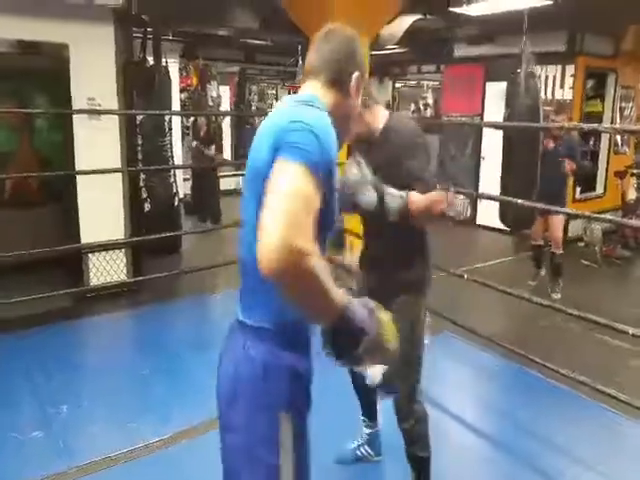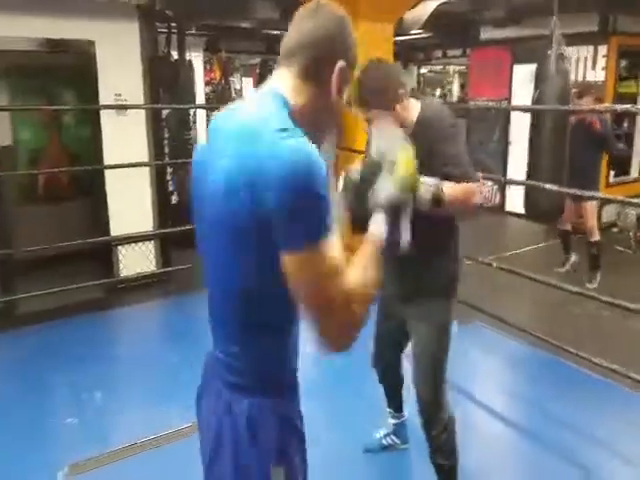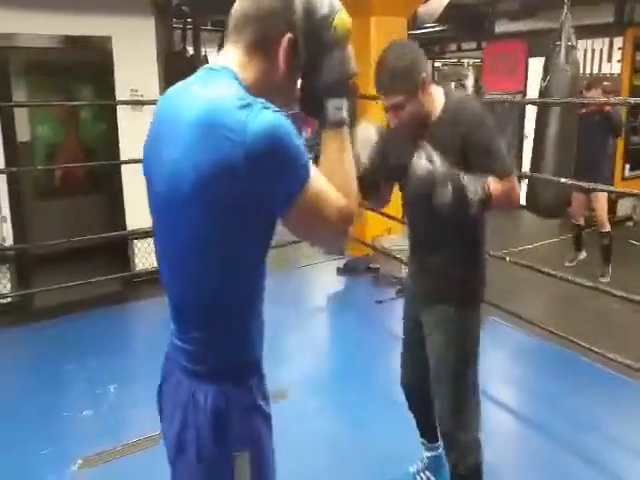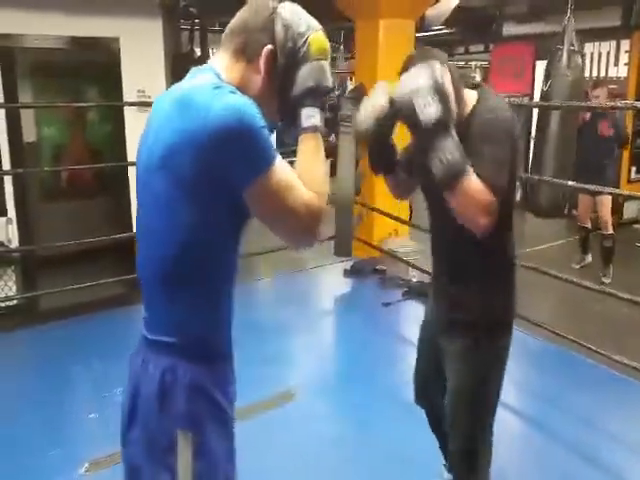
dt=0.4s
person 1, frame 1
left shoulder: (284, 118)
right shoulder: (310, 125)
right elbow: (280, 254)
right wrist: (350, 317)
left hip: (251, 350)
right hip: (268, 362)
person 1, frame 2
left shoulder: (225, 124)
right shoulder: (293, 158)
right elbow: (339, 327)
right wrist: (380, 222)
left hip: (226, 382)
right hip: (256, 404)
person 1, frame 3
left shoulder: (175, 102)
right shoulder: (257, 128)
right elbow: (336, 224)
right wrist: (334, 105)
left hip: (188, 370)
right hip: (221, 389)
person 1, frame 4
left shoulder: (180, 100)
right shoulder: (227, 112)
right elbow: (305, 222)
right wrist: (310, 112)
left hip: (179, 358)
right hip: (182, 374)
person 2, frame 1
left shoulder: (403, 134)
right shoulder: (361, 141)
left elbow: (437, 202)
left hip: (403, 280)
right hip: (371, 272)
left knee: (403, 390)
right ankle: (371, 438)
person 2, frame 2
left shoulder: (437, 123)
left elbow: (470, 195)
left wrist: (412, 185)
left hip: (432, 279)
right hip: (396, 268)
left knee: (430, 394)
right knee: (384, 356)
right ankle: (397, 425)
person 2, frame 3
left shoulder: (466, 114)
right shoulder: (397, 127)
left elbow: (510, 192)
right elbow: (378, 196)
left wrist: (458, 187)
right wrist: (366, 171)
left hip: (457, 285)
right hip: (420, 275)
left knee: (456, 414)
right knee: (413, 382)
person 2, frame 4
left shoulder: (493, 122)
right shoulder: (433, 124)
left elbow: (480, 217)
right elbow: (403, 187)
left wrist: (439, 137)
right wrist: (381, 153)
left hip: (482, 308)
right hip: (444, 294)
left knee: (466, 436)
right knee: (427, 392)
person 3, frame 1
left shoulder: (571, 141)
right shoulder: (542, 137)
left elbow: (579, 165)
left wrist: (573, 167)
right wrist: (542, 149)
left hip: (557, 197)
right hip: (538, 194)
left knee: (556, 239)
right knee: (535, 235)
left ankle: (556, 280)
right ankle: (538, 268)
person 3, frame 2
left shoulder: (600, 121)
right shoulder: (570, 120)
left elbow: (612, 148)
left wrist: (598, 129)
right wrist: (567, 125)
left hip: (589, 182)
right hip: (569, 179)
left knee: (590, 226)
right knee: (563, 220)
left ankle: (594, 270)
right ankle: (569, 255)
person 3, frame 3
left shoulder: (608, 112)
right shoulder: (580, 114)
left elbow: (618, 131)
left wrist: (608, 110)
right wrist: (576, 116)
left hip: (599, 173)
right hip: (579, 171)
left knee: (601, 217)
right knee: (575, 214)
left ankle: (606, 264)
right ankle: (579, 251)
person 3, frame 4
left shoulder: (612, 118)
right shoulder: (585, 117)
left elbow: (624, 142)
left wrist: (612, 132)
right wrist: (580, 122)
left hip: (604, 176)
right hip: (584, 174)
left knee: (605, 220)
right knee: (582, 216)
left ankle: (607, 266)
right ankle: (585, 254)
